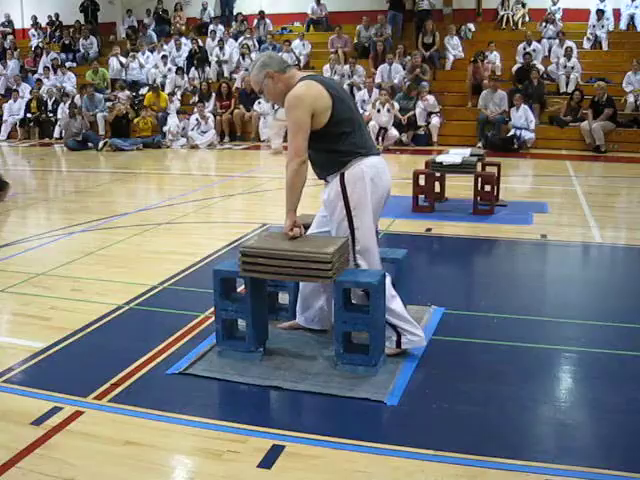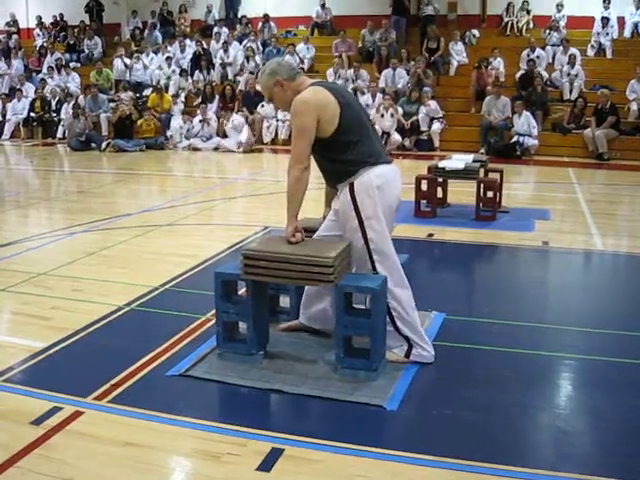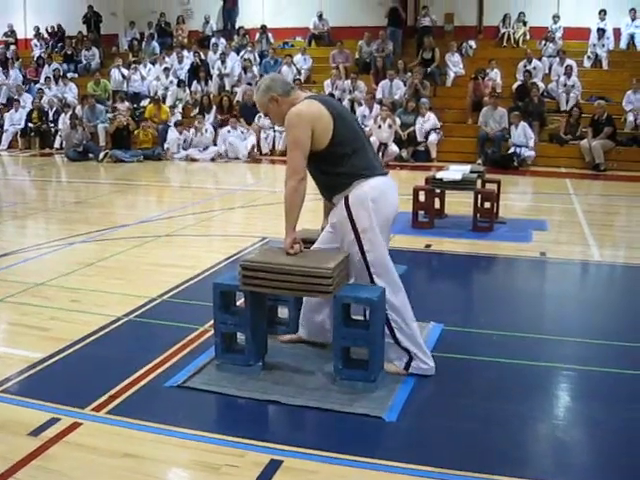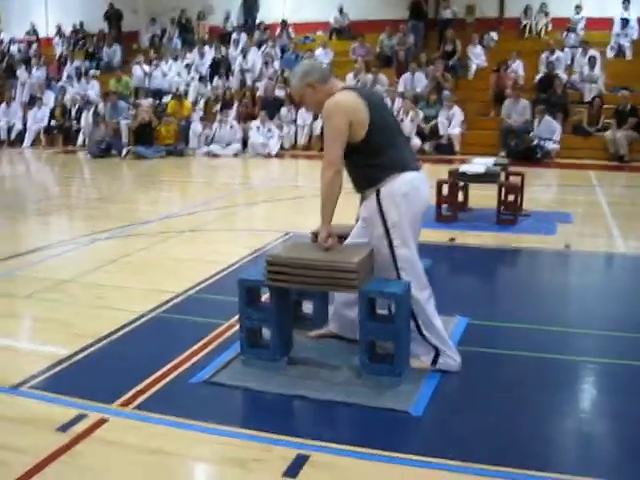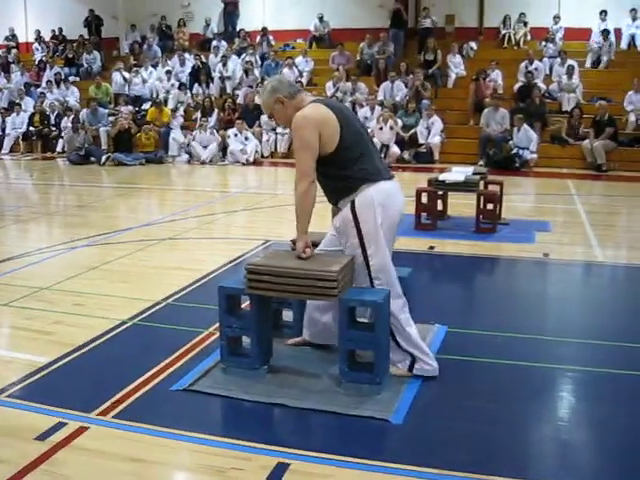
dt=0.7s
person 1, frame 1
left shoulder: (298, 95)
right shoulder: (316, 87)
left elbow: (297, 159)
left wrist: (290, 215)
left hip: (357, 176)
right hip: (358, 173)
left knee: (360, 261)
left ankle: (400, 334)
right ankle: (313, 316)
person 1, frame 2
left shoulder: (305, 101)
right shoulder: (326, 93)
left elbow: (299, 166)
left wrist: (291, 221)
right wrist: (329, 207)
left hip: (367, 186)
right hip: (368, 181)
left knee: (379, 270)
left ankle: (410, 346)
right ankle: (315, 317)
person 1, frame 3
left shoulder: (299, 114)
right shoulder: (321, 106)
left elbow: (295, 178)
left wrist: (290, 232)
right wrist: (328, 221)
left hip: (363, 198)
right hip: (369, 192)
left knee: (376, 281)
left ankle: (410, 357)
right ankle: (314, 329)
person 1, frame 4
left shoulder: (336, 105)
right shoulder: (358, 97)
left elbow: (332, 170)
left wrist: (325, 225)
right wrist: (364, 207)
left hip: (394, 191)
right hip: (398, 186)
left knee: (404, 277)
left ankle: (437, 353)
right ankle: (345, 324)
person 1, frame 5
left shoulder: (305, 117)
right shoulder: (327, 109)
left elbow: (306, 181)
left wrist: (302, 236)
right wrist: (338, 217)
left hip: (369, 202)
right hip: (376, 195)
left knee: (378, 286)
left ankle: (414, 360)
right ankle: (319, 332)
